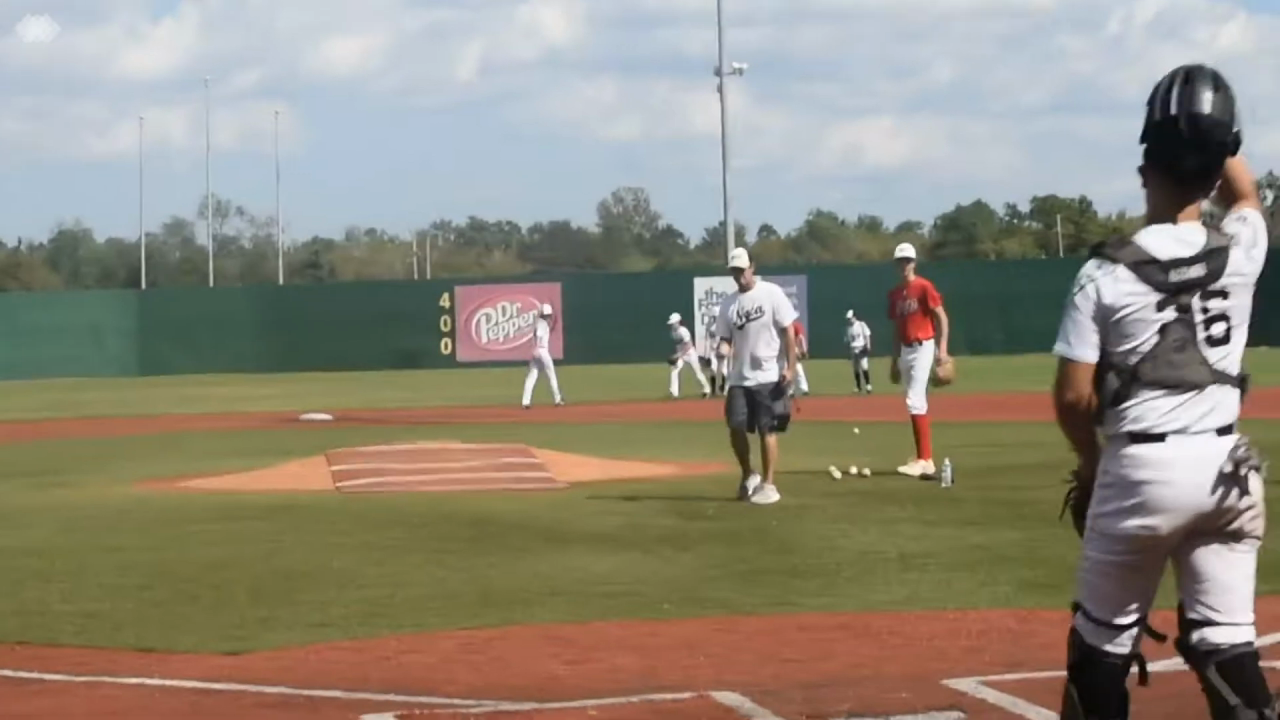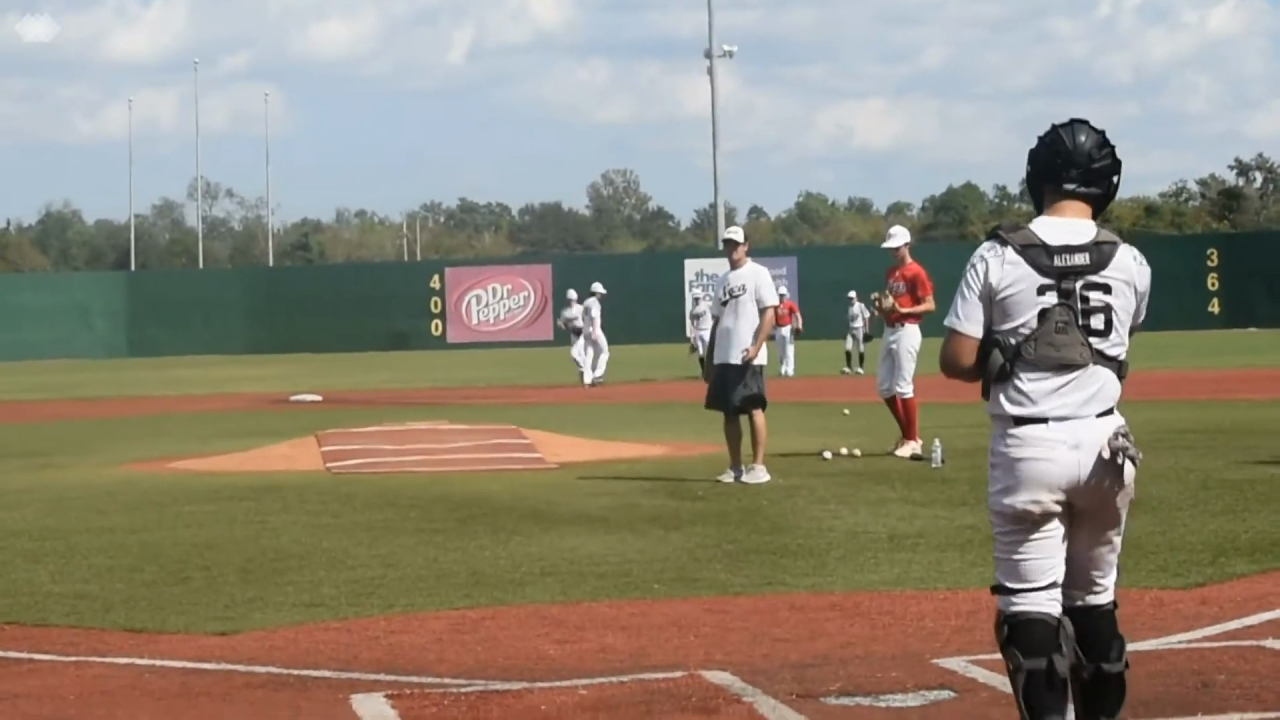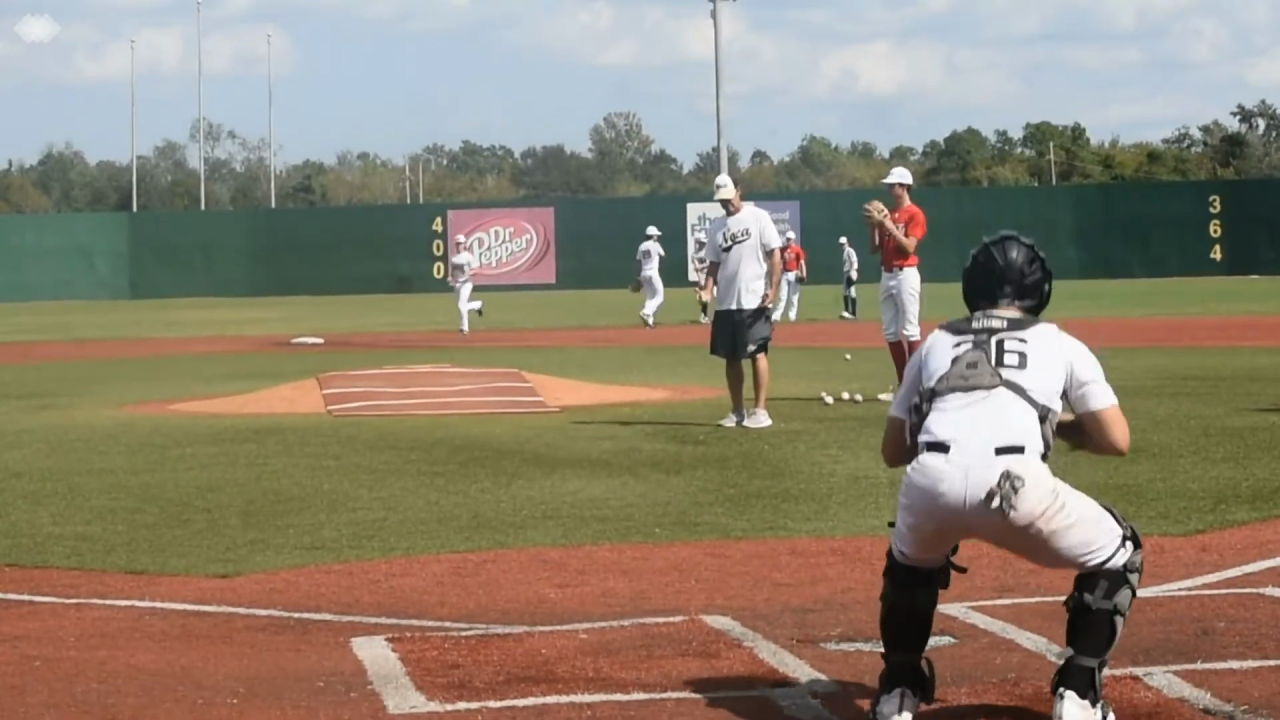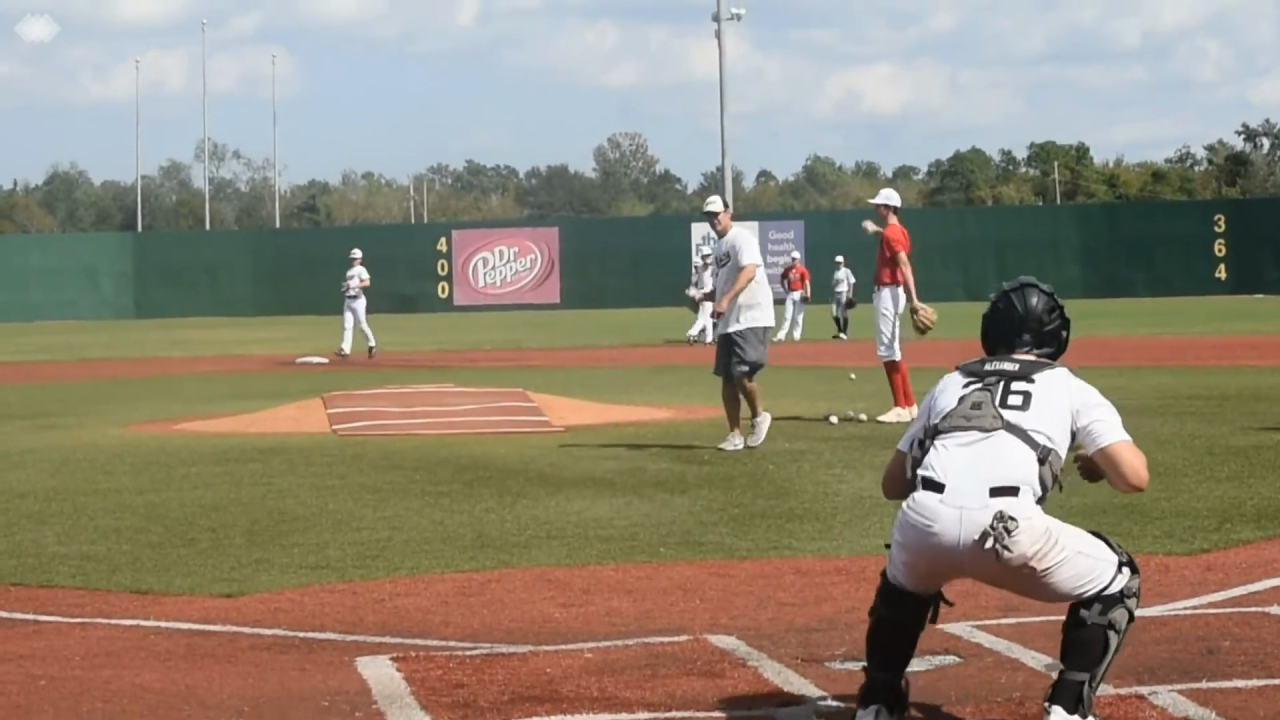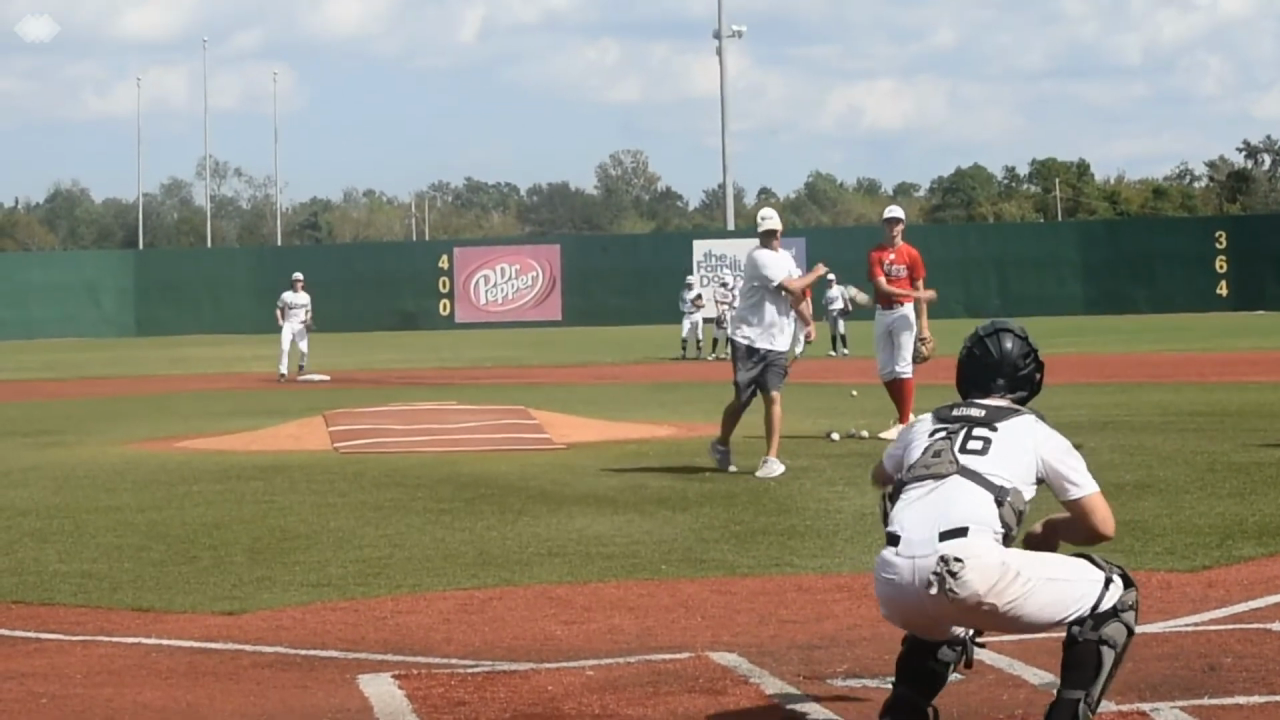
dt=1s
person 1, frame 1
left shoulder: (1104, 272)
right shoulder: (1240, 253)
left elbow: (1071, 396)
right elbow: (1247, 193)
left wrist: (1091, 461)
right wrist: (1213, 139)
left hip: (1140, 469)
right hip: (1223, 466)
left knee: (1104, 637)
right knee: (1225, 638)
person 1, frame 2
left shoulder: (998, 255)
right shoulder: (1129, 262)
left elbow: (957, 359)
left hip: (1028, 449)
right hip: (1104, 447)
left knee: (1029, 602)
right knee: (1093, 597)
person 1, frame 3
left shoulder: (937, 343)
right shoulder: (1061, 343)
left elbow: (893, 450)
right elbow: (1116, 440)
left hip: (931, 484)
right hip: (1012, 482)
left knee: (911, 556)
right knee: (1118, 554)
person 1, frame 4
left shoulder: (951, 383)
right shoulder: (1071, 388)
left elbow: (893, 483)
right elbow: (1134, 477)
right wrist: (1097, 463)
left hip: (922, 524)
right hip: (1004, 529)
left knee: (903, 585)
right knee: (1116, 581)
person 1, frame 5
left shoulder: (925, 425)
right shoulder: (1038, 435)
left elbow: (881, 477)
right elbow: (1101, 526)
right wrist: (1050, 533)
left hip: (892, 582)
right hip: (969, 571)
left knee: (940, 628)
right knee: (1112, 596)
person 2, frame 1
left shoulder: (772, 293)
right shoulder: (728, 303)
left elbow: (789, 332)
right elbow: (725, 339)
left wrist: (790, 366)
right wrist: (724, 350)
left hip: (769, 377)
right hip: (740, 377)
left knee: (767, 431)
right knee: (736, 428)
left ankle: (768, 485)
right ankle: (748, 475)
person 2, frame 2
left shoulder: (758, 273)
right shoulder: (723, 280)
left elbow: (769, 313)
left wrist: (756, 346)
right wrist: (710, 359)
left hip: (747, 358)
right hip: (724, 358)
left knee: (754, 409)
right knee: (729, 412)
left ankle: (758, 466)
right ankle: (736, 466)
person 2, frame 3
left shoulder: (758, 217)
right shoulder: (718, 226)
left elbow: (775, 254)
left wrist: (773, 288)
right wrist: (708, 288)
left hip: (754, 302)
right hip: (725, 302)
left knee: (757, 354)
right knee: (730, 357)
left ankle: (760, 410)
right ankle: (737, 410)
person 2, frame 4
left shoulder: (741, 237)
right shoulder: (719, 247)
left elbow: (749, 271)
left wrist: (725, 301)
right wrist: (704, 297)
left hip: (753, 318)
right hip: (728, 322)
left knee: (743, 373)
right knee: (727, 378)
left ankle: (759, 416)
right ankle: (736, 434)
person 2, frame 5
left shoulder: (785, 257)
right shoulder: (759, 257)
left elbow: (797, 295)
right elbow: (791, 288)
left wrist: (808, 322)
right wrist: (815, 274)
left hip: (778, 342)
right hip: (749, 340)
left knee: (774, 396)
right knee: (742, 398)
left ankle: (772, 458)
right ankle: (721, 445)
person 3, frame 1
left shoulder: (924, 287)
right shoulder: (895, 293)
left elbow: (942, 318)
left wrist: (942, 349)
right wrist: (894, 362)
left hip: (924, 350)
right hip: (905, 351)
left knee: (915, 402)
right knee: (916, 403)
left ankle: (925, 461)
right ankle: (924, 458)
person 3, frame 2
left shoulder: (916, 272)
right shoulder: (891, 272)
left elbow: (930, 306)
left wrist: (901, 309)
right wrist: (881, 306)
left hip: (906, 332)
right hip: (889, 331)
left knee: (903, 386)
right knee: (884, 387)
left ankle: (912, 440)
right ankle: (907, 436)
person 3, frame 3
left shoulder: (915, 214)
right shoulder: (889, 215)
left elbow: (909, 246)
right elbow: (875, 249)
left wrist: (889, 225)
right wrist: (875, 226)
left hip: (905, 275)
right hip: (886, 276)
left knee: (910, 331)
right knee: (891, 332)
right ankle: (903, 386)
person 3, frame 4
left shoulder: (890, 232)
right shoulder: (898, 231)
left elbow: (905, 265)
left wrist: (913, 299)
right wrist: (876, 231)
left hip: (888, 293)
right hip: (887, 293)
left knee: (886, 349)
right knee: (892, 350)
left ankle: (900, 407)
right ankle: (909, 404)
person 3, frame 5
left shoulder: (911, 254)
right shoulder: (875, 253)
left elbow: (919, 289)
right elbow: (882, 286)
left wrist: (923, 325)
right wrist: (917, 294)
left hip: (904, 311)
right hip: (883, 313)
left knee: (903, 368)
right knee: (885, 370)
left ankle: (904, 423)
right ankle: (905, 415)
